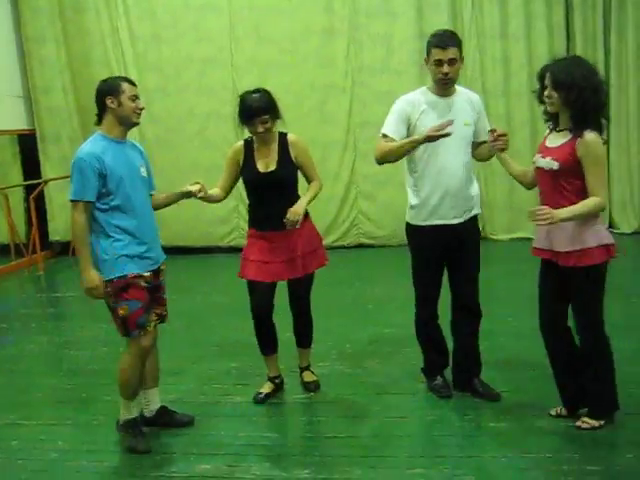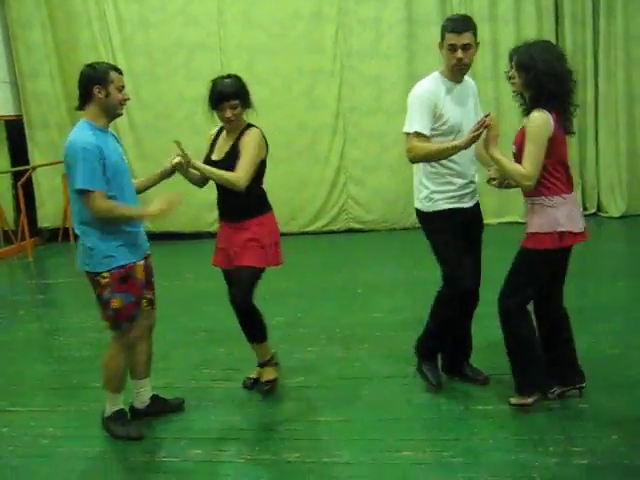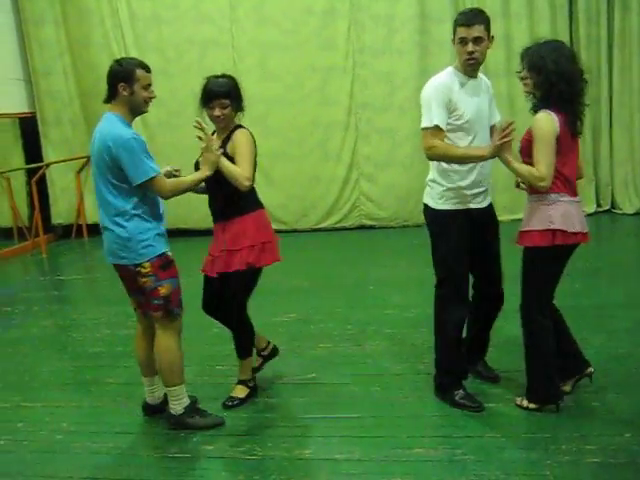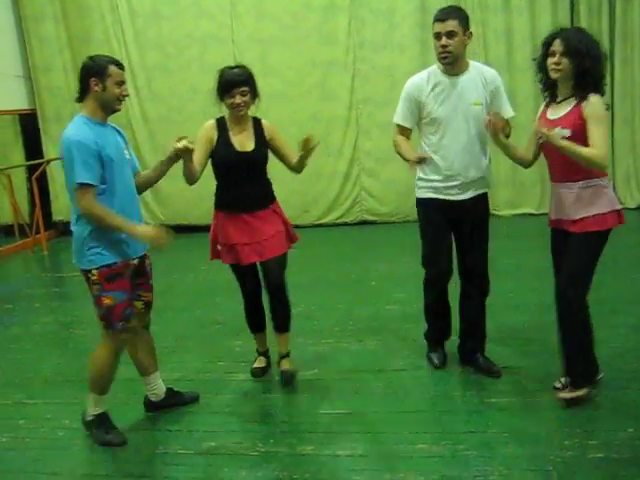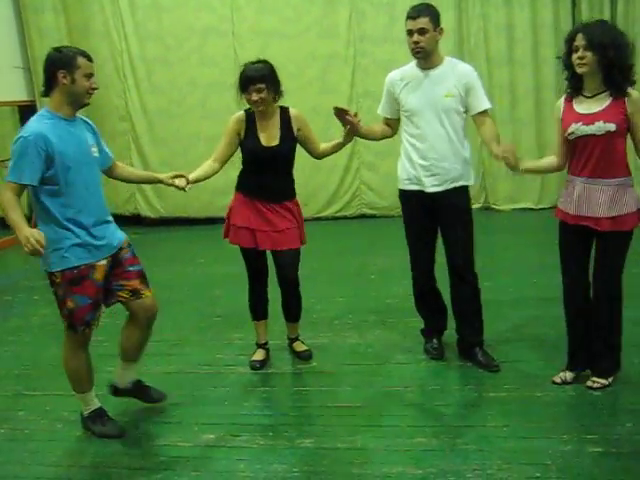
dt=0.5s
person 1, frame 1
left shoulder: (136, 150)
right shoulder: (90, 155)
right elbow: (79, 216)
left wrist: (180, 194)
right wrist: (87, 268)
left hip: (151, 260)
right hip: (119, 267)
left knee: (150, 336)
right knee: (138, 342)
left ankle: (151, 408)
right ankle: (128, 419)
person 1, frame 2
left shoulder: (108, 137)
right shoulder: (83, 143)
right elbow: (97, 205)
left wrist: (162, 174)
right wrist: (148, 211)
left hip: (133, 251)
right hip: (109, 258)
left knee: (144, 325)
right knee: (125, 335)
left ankle: (143, 400)
right ankle: (113, 411)
person 1, frame 3
left shoulder: (112, 130)
right shoulder: (122, 137)
right elbow: (163, 189)
left wrist: (160, 175)
right wrist: (202, 173)
left hip: (131, 244)
right hip: (142, 248)
left knee: (149, 322)
right knee: (168, 324)
left ankle: (155, 397)
right ankle: (179, 408)
person 1, frame 4
left shoulder: (113, 132)
right shoulder: (79, 138)
left elbow: (137, 183)
right elbow: (86, 203)
left wrist: (169, 160)
right wrist: (137, 229)
left hip: (131, 250)
right hip: (103, 255)
left knee: (140, 322)
right knee: (117, 334)
left ankle: (157, 393)
right ankle: (94, 413)
person 1, frame 5
left shoulder: (86, 127)
right shoulder: (36, 135)
left elbow: (112, 168)
left wrist: (159, 178)
left hip: (111, 239)
right hip: (71, 254)
left knee: (146, 308)
right knee: (79, 335)
left ankle: (126, 379)
right ankle: (90, 409)
person 2, frame 1
left shoulder: (473, 101)
right shoulder: (408, 104)
right elbow: (381, 154)
left wrist: (493, 147)
right wrist: (422, 138)
left hip: (466, 219)
right hip: (425, 222)
left knee: (467, 301)
right knee: (427, 302)
left ankle: (467, 373)
right ankle: (434, 370)
person 2, frame 2
left shoulder: (470, 86)
right shoulder: (426, 92)
right elbow: (414, 151)
left wrist: (491, 167)
right wrist: (462, 143)
left hip: (469, 203)
right hip: (438, 206)
left knee: (470, 289)
right knee: (459, 282)
left ankle: (457, 359)
right ankle: (427, 349)
person 2, frame 3
left shoulder: (484, 85)
right shoulder: (439, 86)
right elbow: (432, 147)
right wrist: (483, 153)
left hip: (482, 205)
right hip: (447, 207)
left knee: (492, 289)
right knee: (453, 295)
left ankle: (473, 355)
right ankle: (448, 380)
person 2, frame 4
left shoulder: (488, 79)
right shoulder: (418, 85)
left elbow: (504, 127)
right elbow: (400, 135)
left wrist: (503, 135)
right wrist: (409, 155)
left hip: (475, 194)
right hip: (433, 195)
left knee: (476, 276)
right knee: (437, 273)
left ankle: (472, 349)
right ankle: (436, 339)
person 2, frame 5
left shoulder: (463, 74)
right shoulder: (396, 80)
left elbow: (484, 121)
right elbow: (389, 128)
left wrist: (498, 149)
right wrist: (357, 128)
left hip: (454, 185)
right hip: (412, 187)
left knee: (463, 267)
right knee: (421, 266)
left ankle: (471, 343)
right ankle: (433, 331)
person 3, frame 1
left shoulder: (587, 139)
right shoulder: (551, 133)
left elbow: (599, 200)
right elbow: (532, 179)
left wrist: (559, 214)
right wrist: (502, 155)
left hip: (583, 241)
right hip: (553, 241)
left knee: (589, 325)
right knee: (551, 323)
left ankle: (602, 405)
right ankle: (575, 399)
person 3, frame 2
left shoulder: (539, 118)
right shoulder: (546, 115)
left elbow: (528, 177)
left wrist: (494, 151)
right wrist: (507, 178)
left hip: (550, 221)
right hip: (555, 218)
left knee: (511, 301)
right knee: (548, 301)
left ankle: (533, 384)
right ankle: (567, 376)
person 3, frame 3
left shoulder: (545, 119)
right shoulder: (564, 117)
left elbow: (543, 178)
left wrist: (507, 158)
right wrist: (531, 181)
left hip: (549, 220)
right hip: (563, 217)
left knee: (533, 307)
right knee: (542, 301)
left ankle: (543, 391)
right ankle: (573, 366)
person 3, frame 4
left shoulder: (591, 103)
right shoulder: (546, 107)
left elbow: (600, 159)
right elbow: (528, 159)
left wrist: (556, 141)
right wrist: (501, 141)
left hip: (592, 207)
right hip: (561, 208)
left knee: (570, 291)
right knee: (566, 290)
left ankle: (581, 377)
right ankle: (583, 366)
person 3, frame 5
right shoulder: (564, 104)
right elbow: (559, 160)
right wrist: (523, 166)
right hip: (575, 202)
left knee: (606, 287)
right knee: (573, 285)
left ankle: (605, 365)
right ankle: (577, 360)
person 4, frame 1
left shoulder: (291, 143)
right shoulder: (239, 150)
left elbow: (316, 181)
right elbow: (223, 191)
left wrist: (301, 204)
right wrist: (205, 194)
left hip: (297, 236)
right hip: (260, 239)
left knee: (300, 306)
right knee: (260, 310)
left ankle: (305, 366)
right ankle: (274, 376)
person 4, frame 2
left shoulder: (253, 135)
right shoulder: (215, 136)
left elbow: (239, 182)
right elbow: (200, 180)
left wrist: (197, 164)
right wrist: (185, 168)
left hip: (256, 228)
right hip: (228, 228)
left knee: (241, 298)
right knee: (238, 300)
left ankle: (269, 359)
right ankle: (263, 361)
person 4, frame 3
left shoulder: (242, 136)
right shoulder: (213, 136)
left elbow: (243, 181)
left wrist: (214, 152)
left hip: (248, 229)
right hip: (225, 231)
left knee: (234, 303)
right knee: (212, 304)
left ankle: (246, 380)
right ankle: (263, 345)
person 4, frame 4
left shoulder: (264, 128)
right shoulder: (211, 130)
left elbow: (295, 165)
right elbow: (192, 178)
left wrist: (305, 154)
right wrist: (186, 157)
left hip: (266, 218)
right hip: (230, 221)
left knee: (276, 285)
right knee: (249, 290)
left ankle: (284, 355)
right ankle: (261, 352)
person 4, frame 5
left shoulder: (293, 117)
right shoulder: (240, 120)
left elbow: (317, 151)
right elbow: (217, 162)
left wrist: (346, 138)
right wrist: (190, 178)
left hip: (284, 208)
right hip: (248, 208)
left knee: (289, 278)
right knee: (257, 278)
left ankle: (294, 337)
right ankle: (261, 344)
